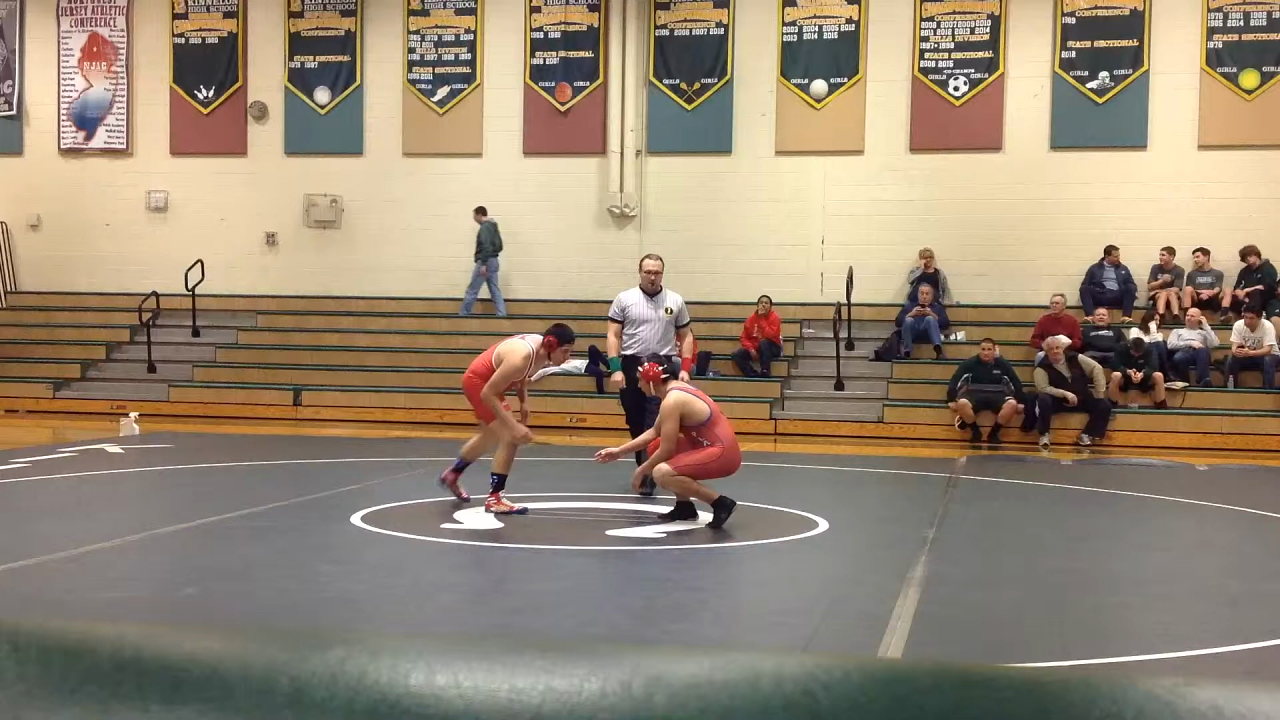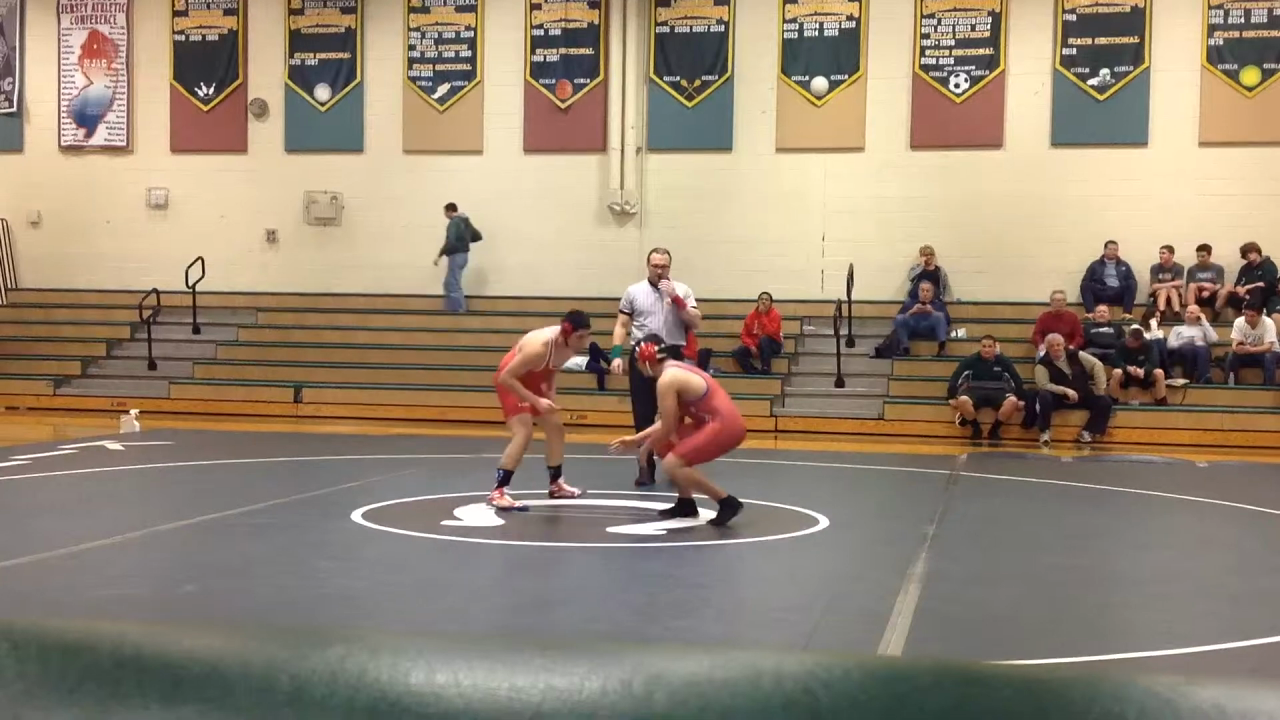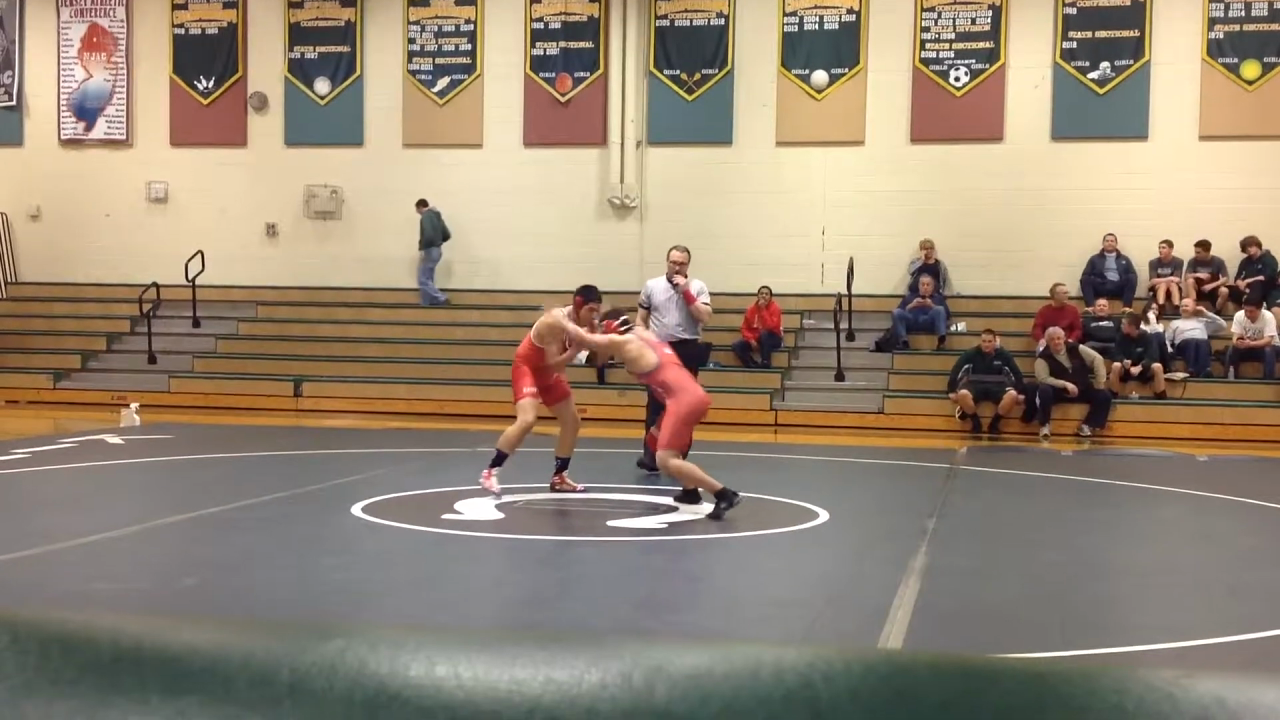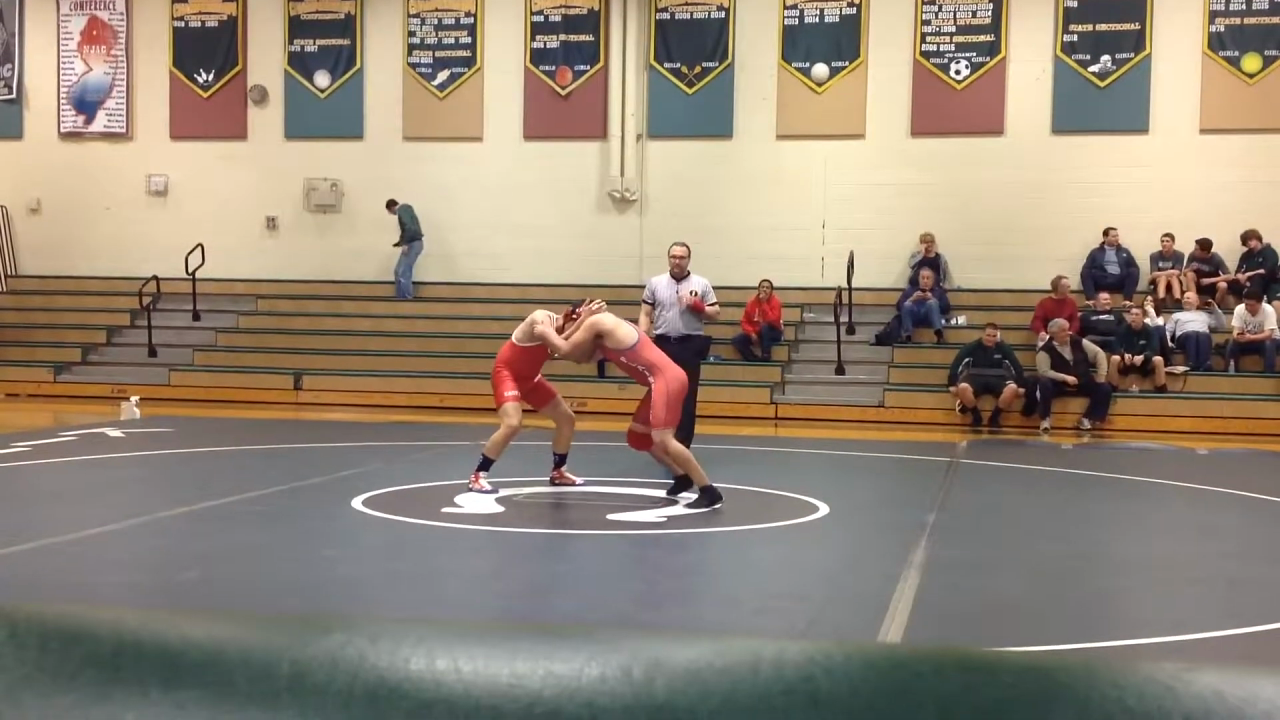
dt=0.5s
person 1, frame 1
left shoulder: (675, 301)
right shoulder: (624, 299)
left elbow: (686, 336)
right elbow: (613, 336)
left wrist: (686, 367)
right wrist: (615, 368)
right hip: (631, 366)
left knee: (654, 422)
right knee: (636, 424)
left ankle: (647, 478)
person 1, frame 2
left shoulder: (682, 291)
right shoulder: (633, 291)
left elbow: (695, 323)
right elbow: (622, 326)
left wrist: (676, 298)
right wrist: (617, 354)
right knee: (643, 416)
right ankle: (646, 468)
person 1, frame 3
left shoulder: (697, 287)
right shoulder: (651, 286)
left elbow: (705, 318)
right elbow: (641, 320)
left wrist: (686, 292)
left hip: (687, 350)
right knee: (655, 402)
right ankle: (651, 454)
person 1, frame 4
left shoulder: (699, 284)
right shoulder: (657, 280)
left elbow: (715, 314)
right elbow: (645, 314)
left wrist: (696, 305)
left hip: (691, 345)
right hip: (662, 344)
left knee: (687, 397)
left ankle: (682, 445)
person 2, frame 1
left shoulder: (541, 348)
right shoulder: (522, 357)
right elbow: (487, 394)
left wrist: (524, 401)
right wrist: (514, 425)
left hip: (487, 381)
right hip: (478, 382)
left knee: (489, 434)
right knee: (510, 437)
left ankle: (452, 474)
right ankle: (494, 498)
person 2, frame 2
left shoulder: (568, 342)
right shoulder: (540, 346)
right elbow: (505, 378)
left wrist: (551, 390)
right wrist: (536, 401)
left hip: (530, 382)
right hip: (509, 381)
left knee: (556, 429)
right knee: (523, 434)
left ankle: (556, 484)
right ankle: (498, 493)
person 2, frame 3
left shoulder: (582, 320)
right shoulder: (555, 321)
right elbow: (553, 362)
right wrist: (578, 347)
left hip: (549, 374)
right hip: (527, 368)
left knee: (572, 422)
right knee: (527, 420)
left ankle: (559, 477)
right ankle: (490, 472)
person 2, frame 4
left shoulder: (566, 330)
right shoulder: (541, 318)
right wrist: (582, 320)
left hip: (530, 377)
right hip: (506, 373)
left knee: (567, 418)
right knee: (512, 424)
left ankle: (558, 472)
right ankle: (478, 476)
person 3, frame 1
left shoulder: (672, 401)
right shoulder: (675, 391)
left elbow: (667, 449)
right elbow: (654, 432)
left wrist: (641, 471)
right wrist: (619, 451)
left hip: (723, 454)
right hip: (715, 446)
left knee: (661, 473)
right knee: (654, 448)
left ankle: (720, 503)
right ankle: (684, 506)
person 3, frame 2
left shoulder: (667, 380)
right shoulder: (675, 371)
left elbow: (667, 428)
right elbow: (670, 421)
left wrist: (646, 448)
right wrist: (635, 439)
left hip: (725, 426)
right hip: (719, 422)
left knee: (671, 465)
right knee: (664, 443)
left ankle: (727, 502)
right ankle: (685, 503)
person 3, frame 3
left shoulder: (621, 342)
right shoulder: (643, 334)
left elbow: (582, 339)
left wrist: (563, 323)
left hip: (685, 400)
right hip: (694, 396)
left knee: (665, 460)
right knee: (654, 441)
left ankle: (724, 495)
right ankle: (691, 491)
person 3, frame 4
left shoulder: (597, 322)
right shoulder: (603, 328)
left elbow: (566, 350)
right elbow: (580, 356)
left wrist: (545, 332)
left hip: (667, 379)
right hip: (663, 380)
left knee: (663, 439)
right knee: (637, 436)
left ankle: (709, 492)
right ankle: (682, 476)
